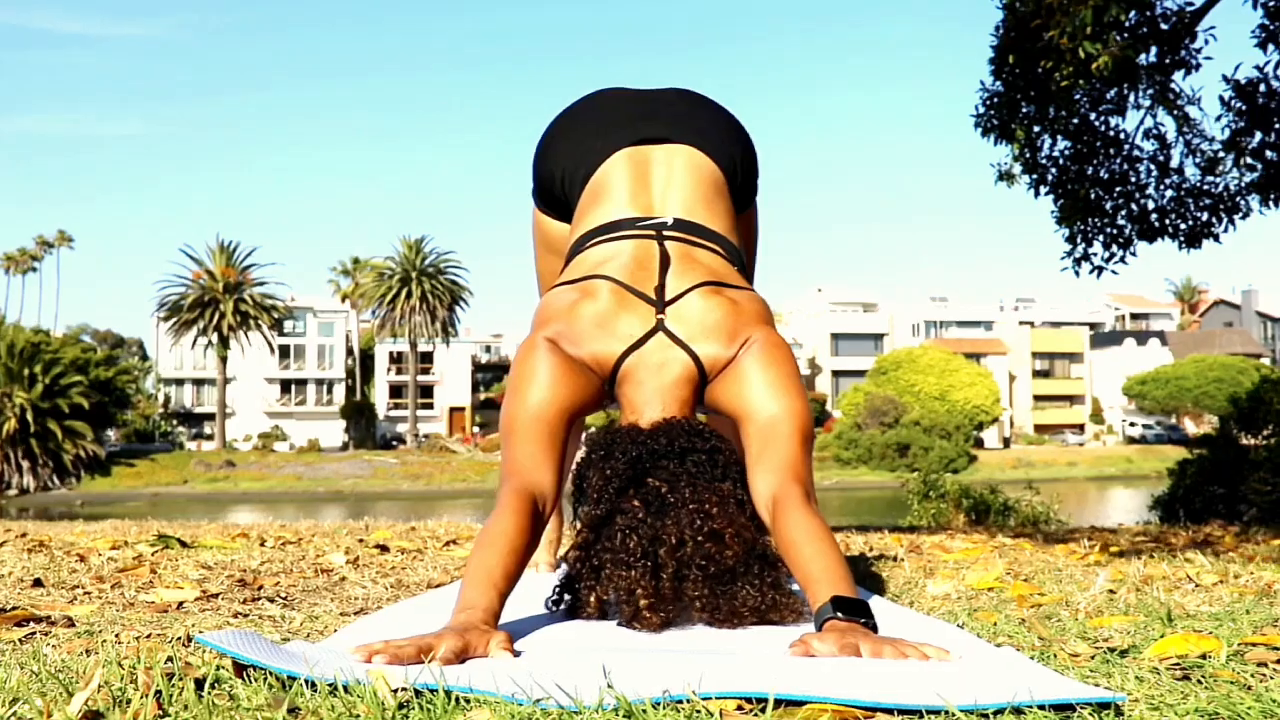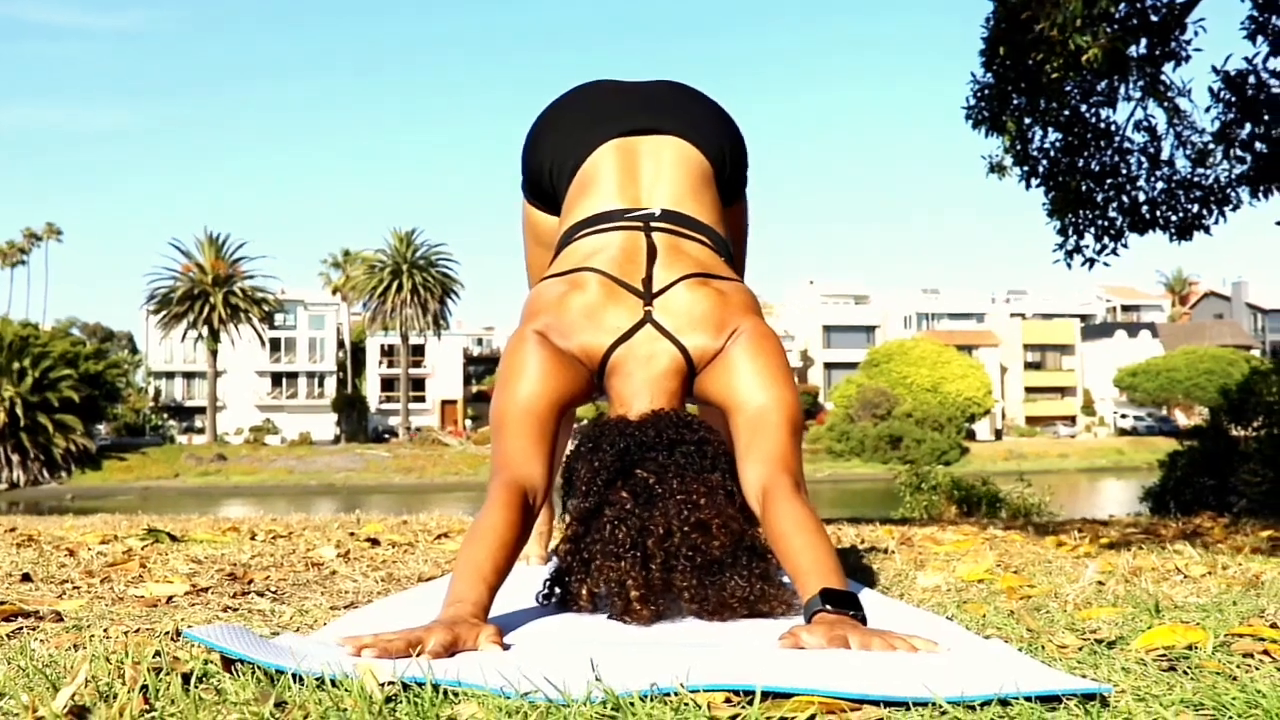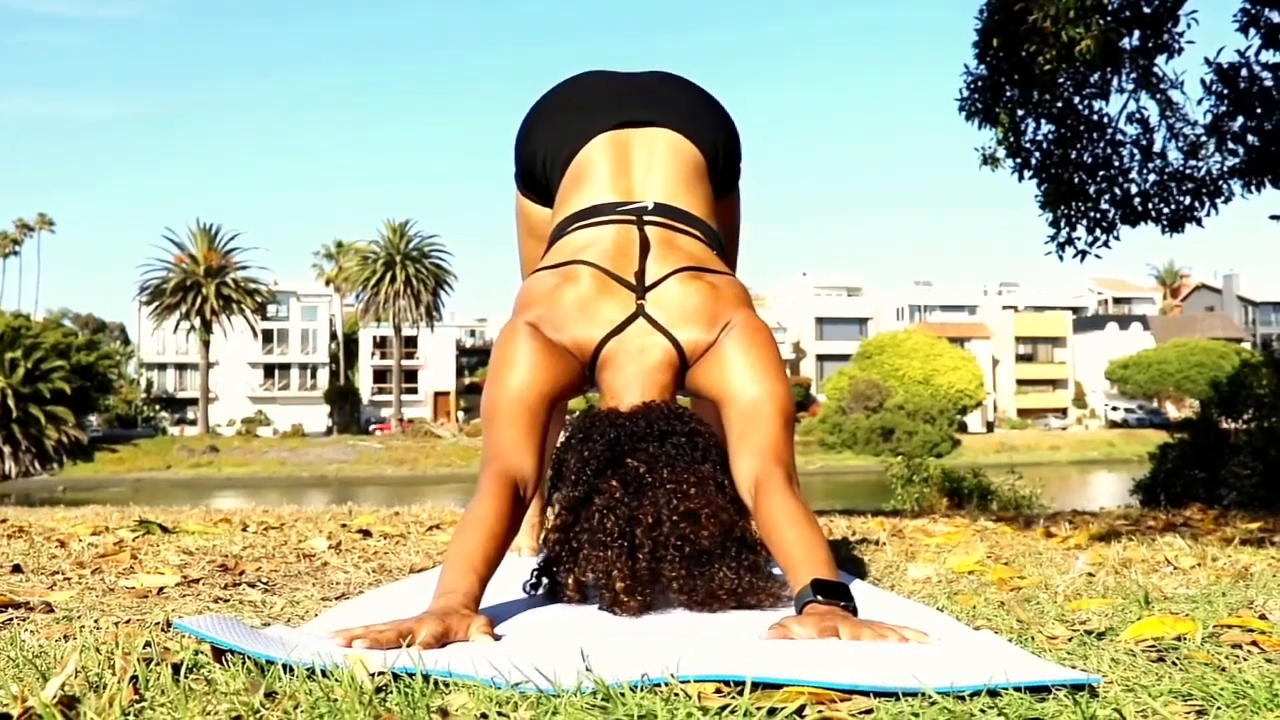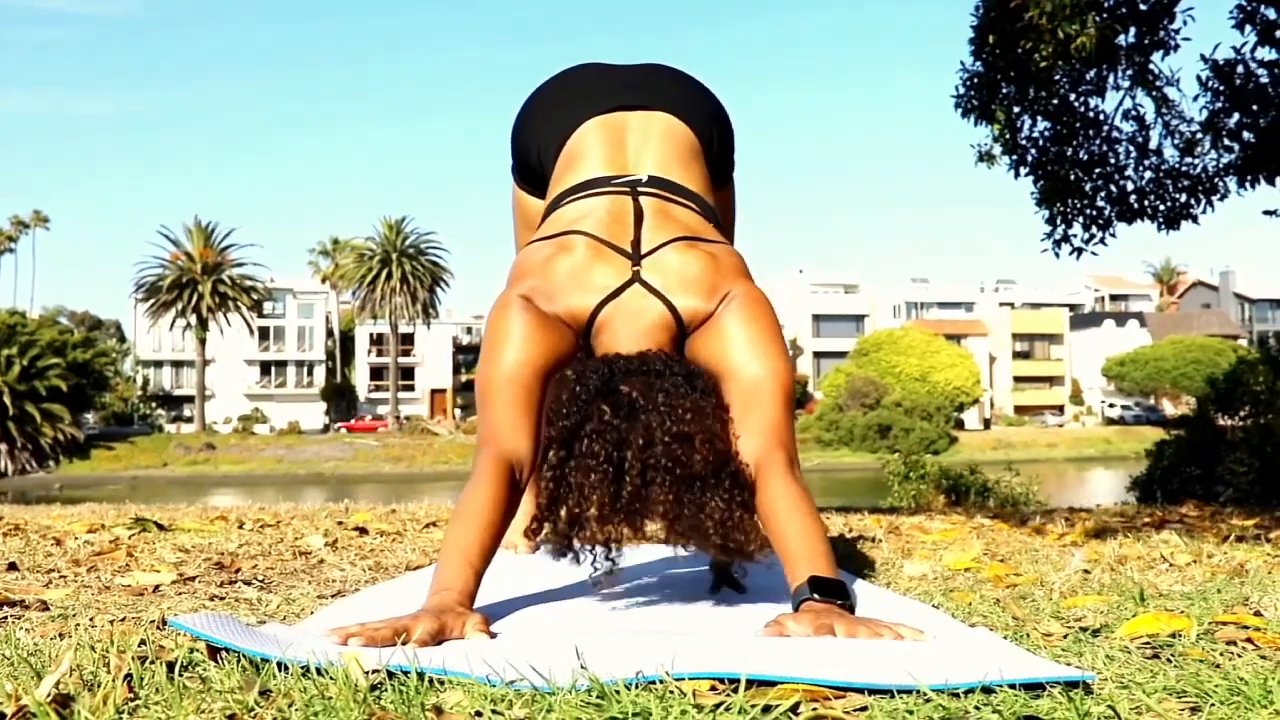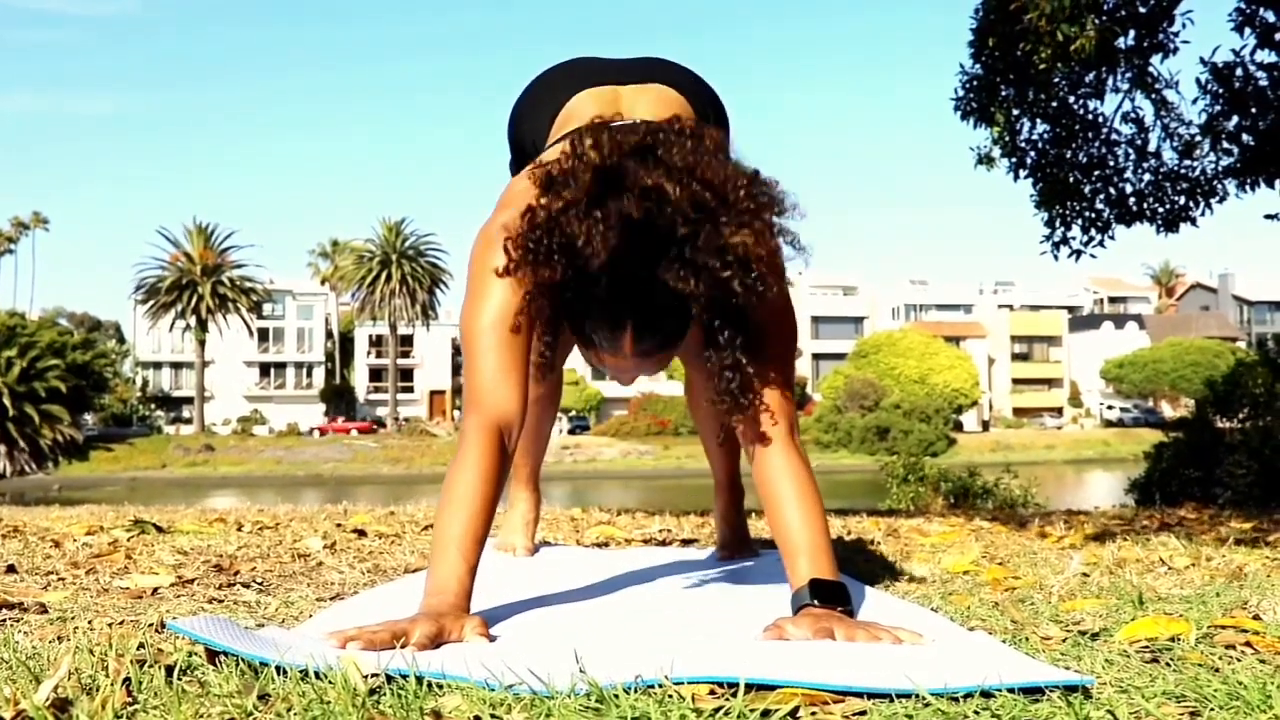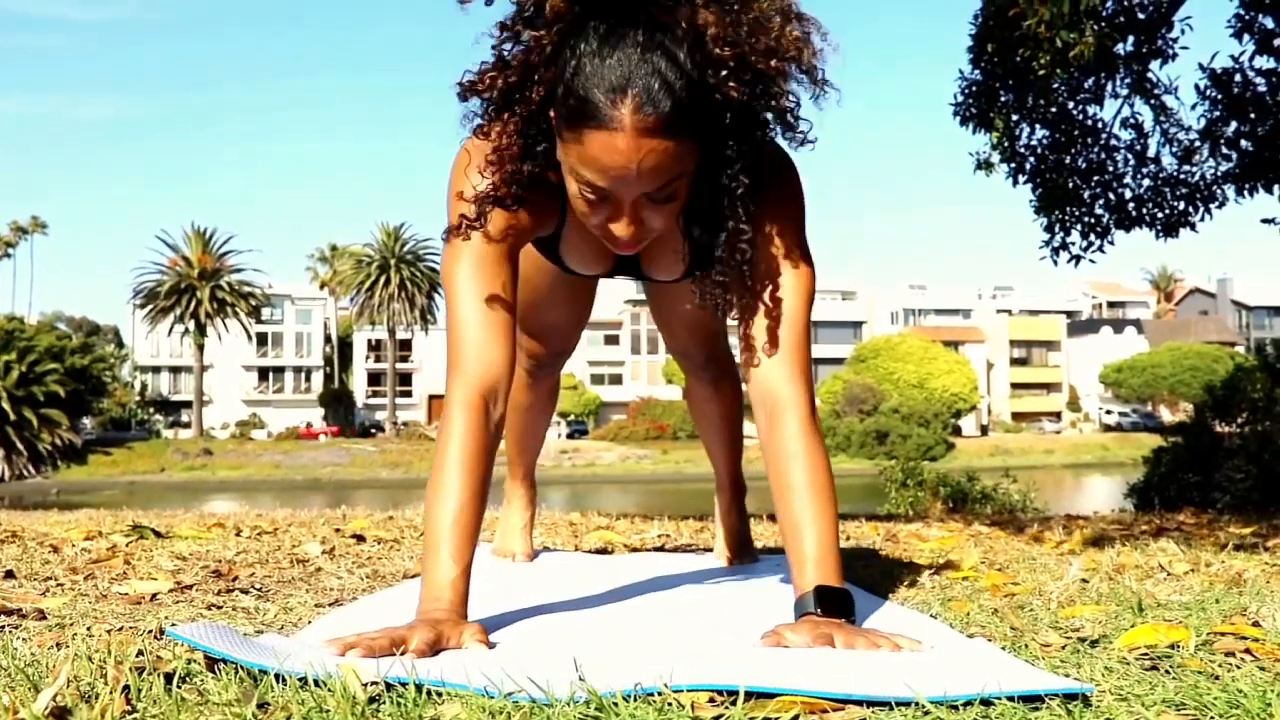
dt=0.5s
person 1, frame 1
left shoulder: (747, 354)
right shoulder: (558, 356)
left elbow: (788, 498)
right elbow: (521, 495)
left wrist: (843, 615)
right ankle: (548, 545)
person 1, frame 2
left shoulder: (736, 349)
right shoulder: (547, 350)
left elbow: (777, 487)
right elbow: (514, 488)
left wrist: (832, 608)
right ankle: (544, 538)
person 1, frame 3
left shoulder: (728, 339)
right shoulder: (542, 339)
left elbow: (769, 481)
right elbow: (502, 481)
left wrist: (824, 602)
left ankle: (721, 524)
right ankle: (532, 517)
person 1, frame 4
left shoulder: (726, 312)
right shoulder: (535, 311)
left elbow: (772, 463)
right elbow: (498, 461)
left wrist: (821, 596)
right wrist: (445, 602)
right knee: (535, 372)
left ankle: (726, 511)
right ankle: (530, 497)
person 1, frame 5
left shoulder: (736, 241)
right shoulder: (518, 236)
left elbow: (770, 421)
right elbow: (487, 424)
left wrist: (821, 597)
right wrist: (443, 603)
left knee: (711, 355)
right knee: (539, 351)
left ankle: (729, 504)
right ankle: (523, 497)
person 1, frame 6
left shoulder: (758, 183)
right shoulder: (500, 165)
left elbow: (784, 396)
right elbow: (474, 391)
left wrist: (823, 604)
right wrist: (440, 607)
right hip: (554, 226)
left knee: (705, 356)
right knee: (537, 353)
left ankle: (730, 502)
right ankle: (519, 494)
